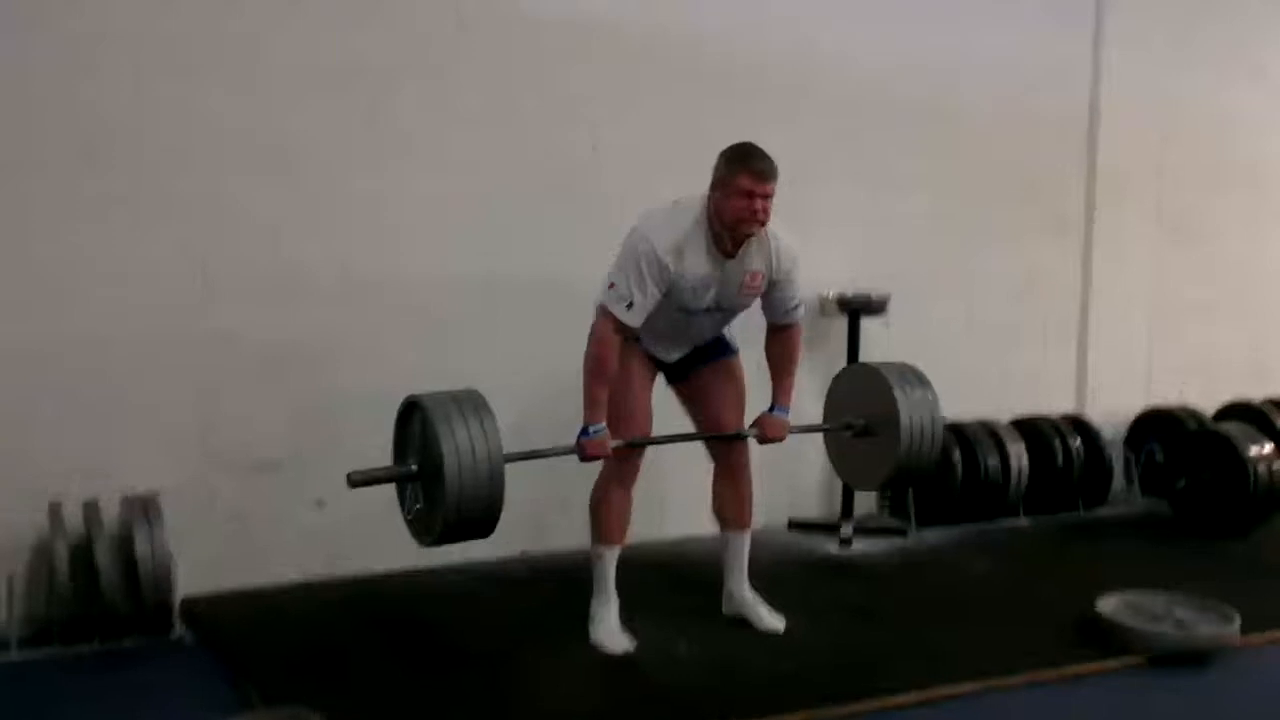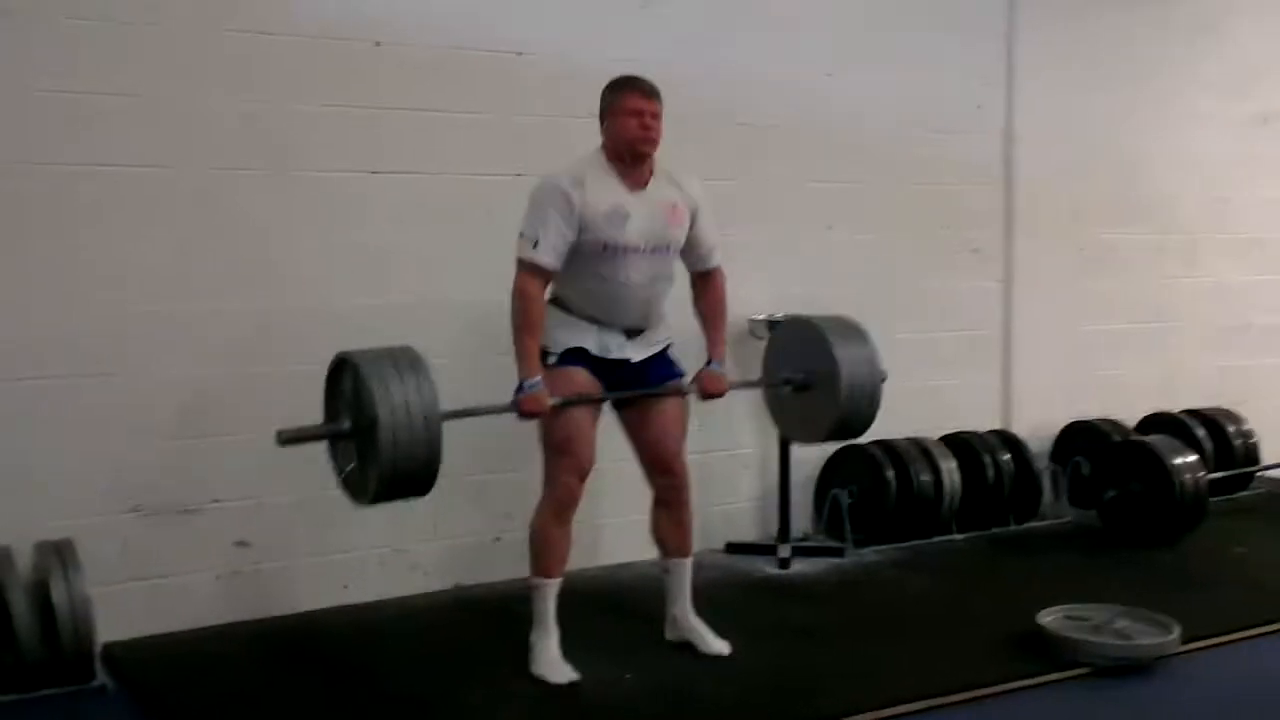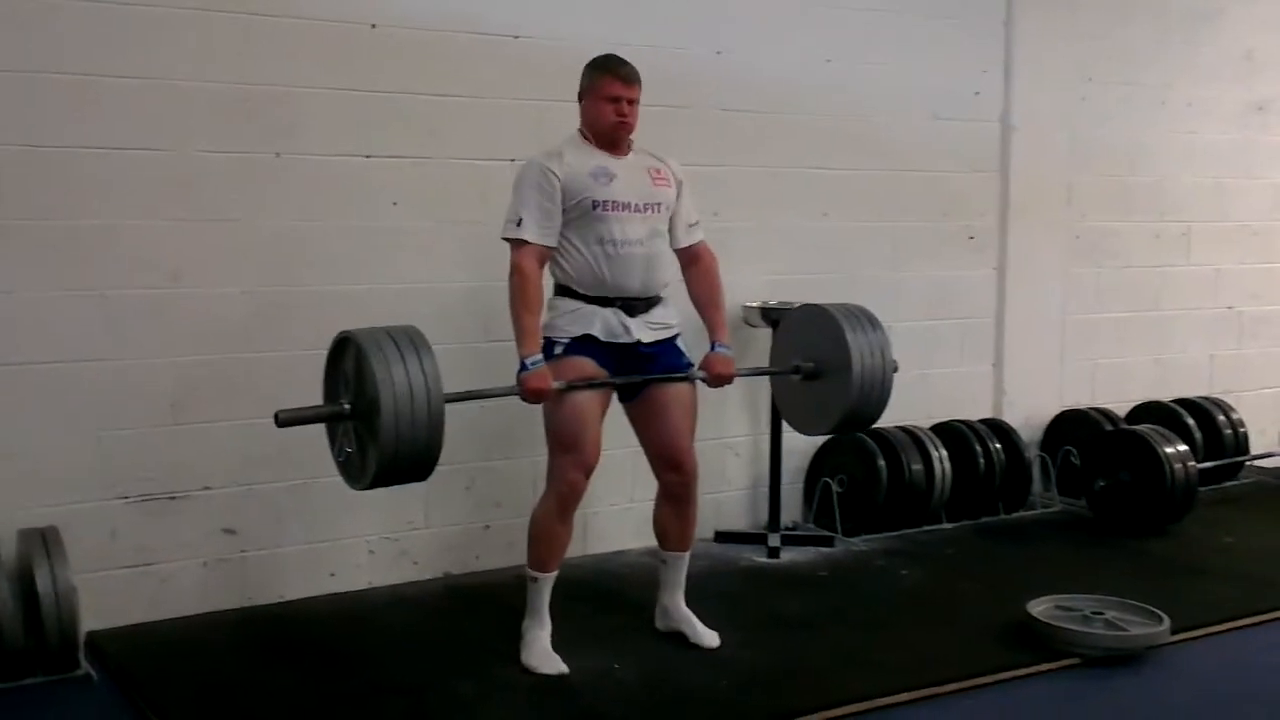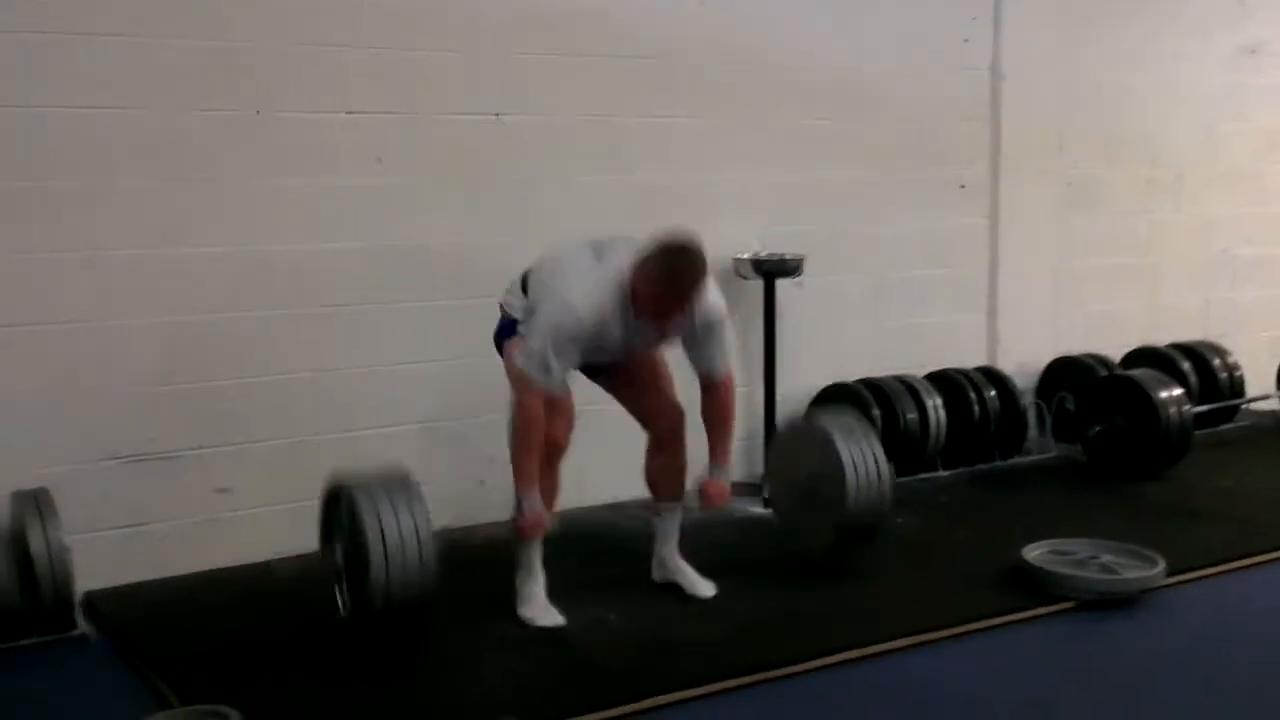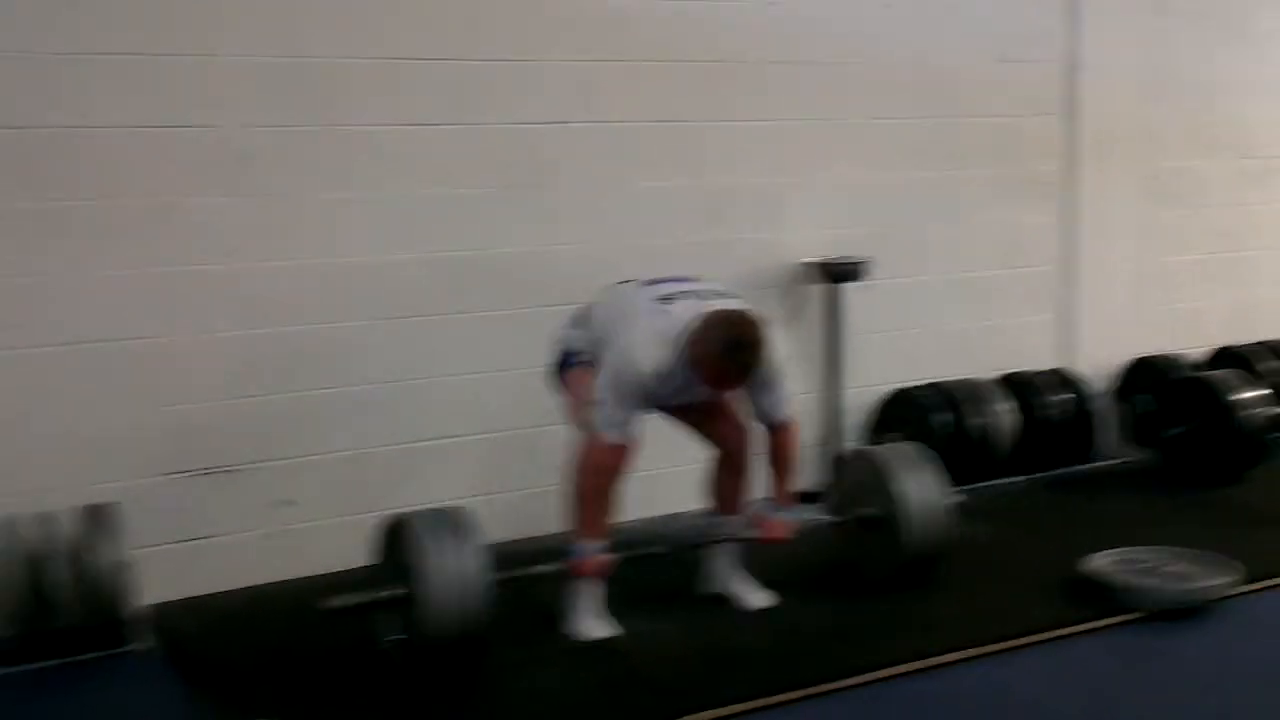
dt=0.4s
person 1, frame 1
left shoulder: (776, 252)
right shoulder: (661, 240)
left elbow: (785, 328)
right elbow: (607, 331)
left wrist: (779, 407)
right wrist: (594, 425)
left hip: (704, 339)
right hip: (632, 330)
left knee: (733, 451)
right knee: (625, 453)
left ankle: (737, 588)
right ankle: (604, 604)
person 1, frame 2
left shoulder: (683, 194)
right shoulder: (567, 188)
left elbow: (709, 277)
right elbow: (530, 282)
left wrist: (716, 360)
right wrist: (530, 378)
left hip: (648, 347)
right hip: (577, 344)
left knee: (672, 479)
right knee: (566, 484)
left ankle: (681, 614)
right ankle: (544, 634)
person 1, frame 3
left shoulder: (663, 171)
right shoulder: (551, 167)
left elbow: (695, 256)
right elbow: (526, 263)
left wrist: (721, 343)
right wrist: (530, 358)
left hip: (657, 333)
right hip: (582, 330)
left knee: (681, 473)
right knee: (571, 479)
left ankle: (672, 604)
right ankle: (536, 625)
person 1, frame 4
left shoulder: (706, 305)
right shoulder: (576, 305)
left elbow: (718, 384)
right elbow: (530, 400)
left wrist: (719, 471)
right wrist: (529, 501)
right hip: (530, 318)
left knee: (669, 419)
right knee: (553, 435)
left ankle: (667, 556)
right ankle: (530, 581)
person 1, frame 5
left shoulder: (756, 349)
right shoulder: (640, 356)
left elbow: (781, 427)
right elbow: (600, 449)
left wrist: (780, 508)
right wrist: (586, 546)
right hip: (591, 349)
left knee: (735, 439)
right knee: (612, 454)
left ankle: (722, 566)
right ankle: (584, 591)
